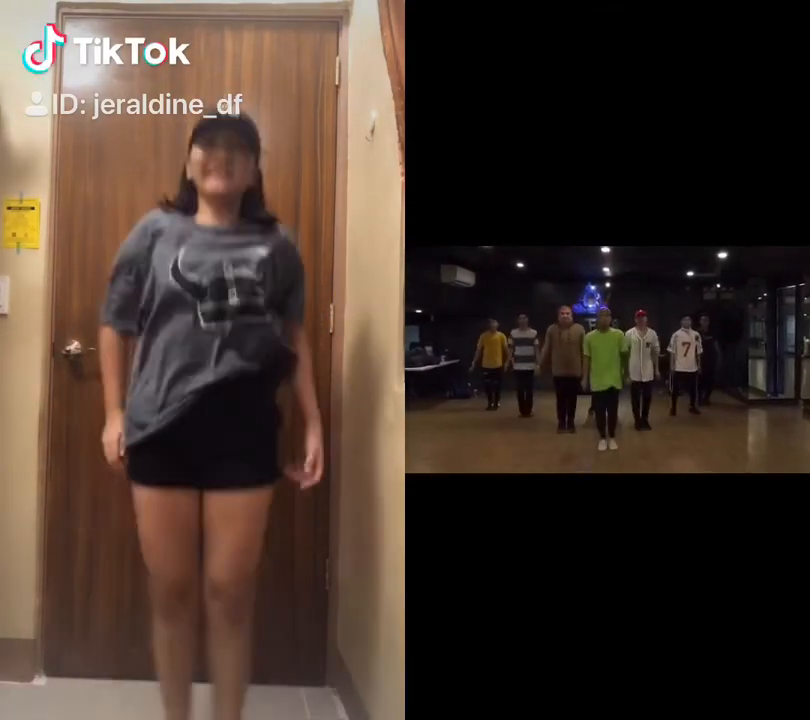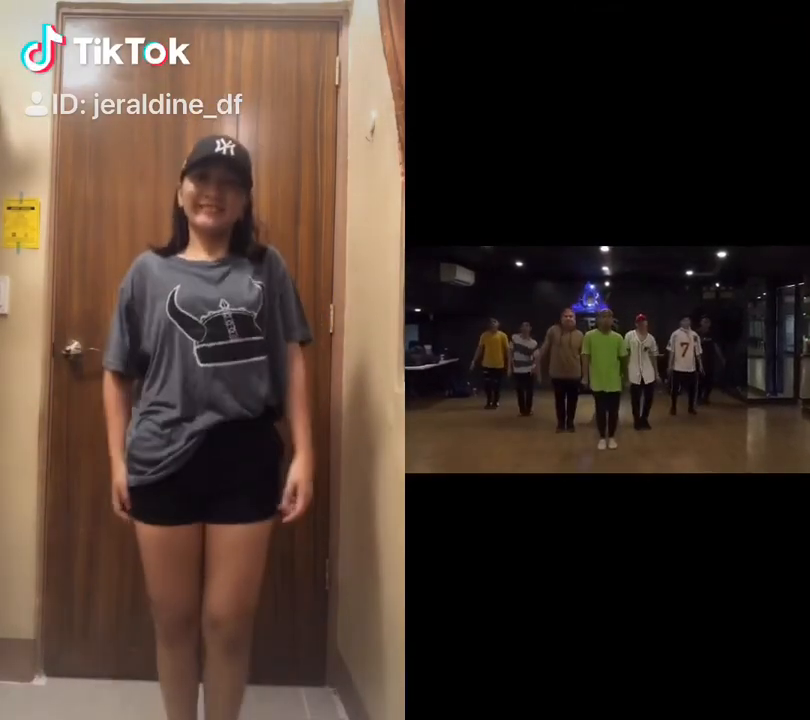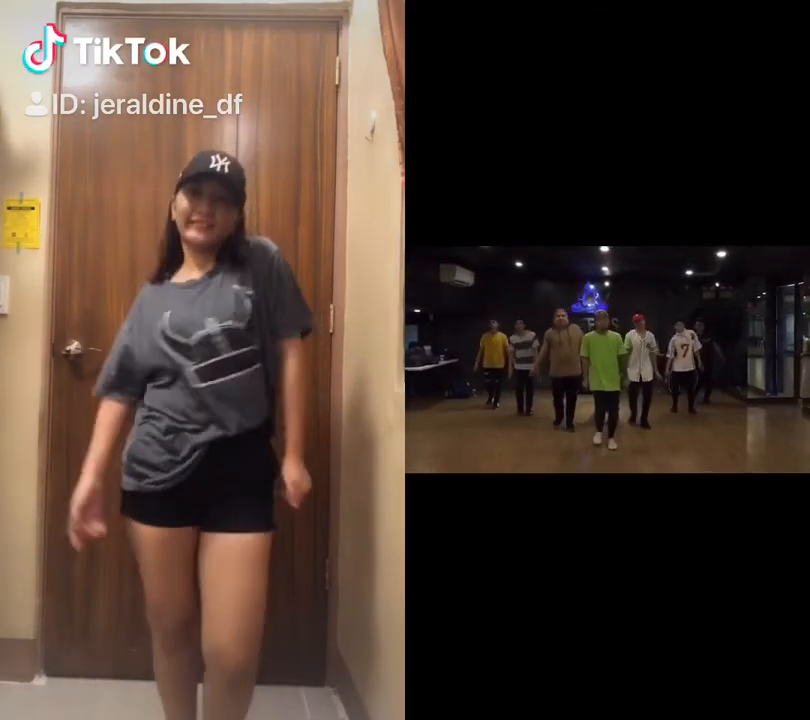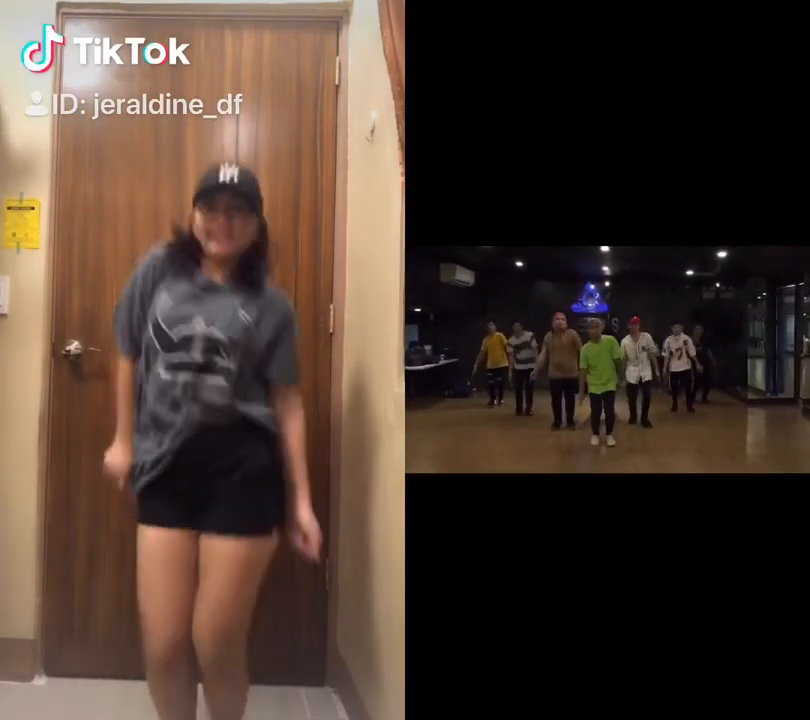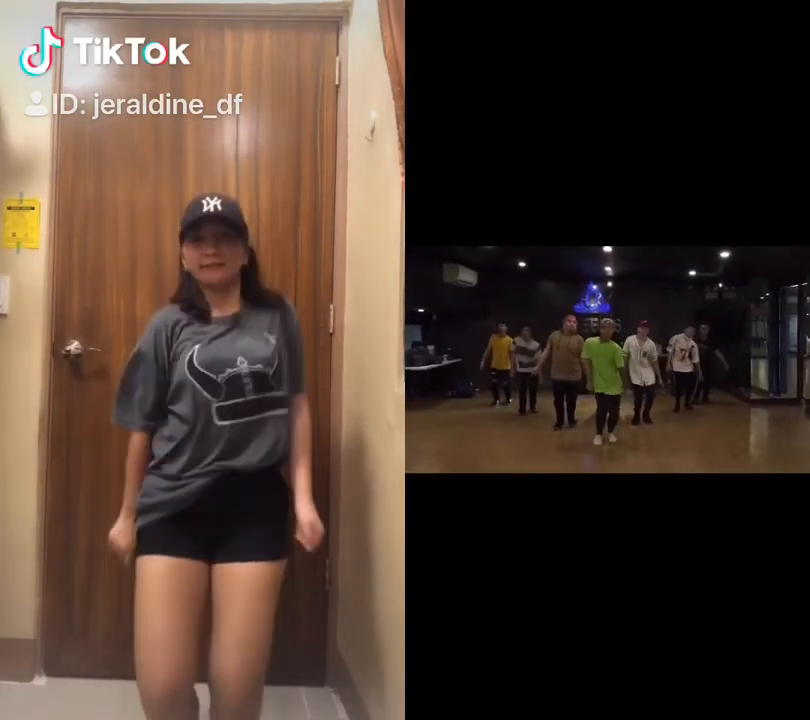
dt=0.3s
person 1, frame 1
left shoulder: (276, 244)
right shoulder: (155, 231)
left elbow: (295, 337)
right elbow: (114, 324)
left wrist: (313, 425)
right wrist: (114, 412)
left hip: (244, 424)
right hip: (161, 425)
left knee: (230, 592)
right knee: (170, 592)
person 1, frame 2
left shoulder: (266, 267)
right shoulder: (149, 271)
left elbow: (292, 362)
right elbow: (117, 374)
left wrist: (304, 456)
right wrist: (118, 461)
left hip: (245, 459)
right hip: (163, 462)
left knee: (229, 621)
right knee: (174, 621)
person 1, frame 3
left shoulder: (261, 264)
right shoulder: (153, 297)
left elbow: (289, 356)
right elbow: (117, 391)
left wrist: (294, 454)
right wrist: (90, 477)
left hip: (240, 472)
right hip: (159, 473)
left knee: (233, 650)
right knee: (170, 627)
person 1, frame 4
left shoulder: (269, 303)
right shoulder: (158, 269)
left elbow: (287, 402)
right elbow: (130, 356)
left wrist: (302, 501)
right wrist: (123, 438)
left hip: (243, 472)
right hip: (166, 471)
left knee: (216, 647)
right knee: (163, 649)
person 1, frame 5
left shoulder: (277, 318)
right shoulder: (169, 326)
left elbow: (297, 407)
right elbow: (141, 427)
left wrist: (304, 499)
right wrist: (127, 514)
left hip: (254, 506)
right hip: (174, 506)
